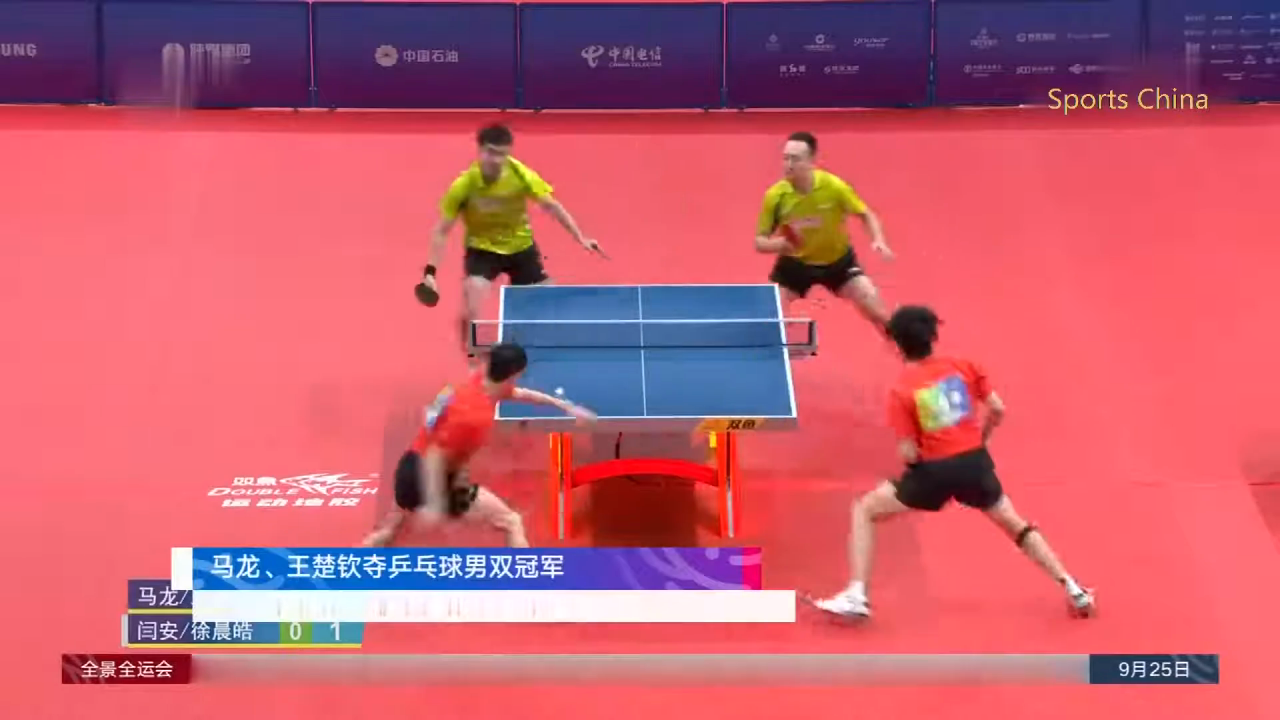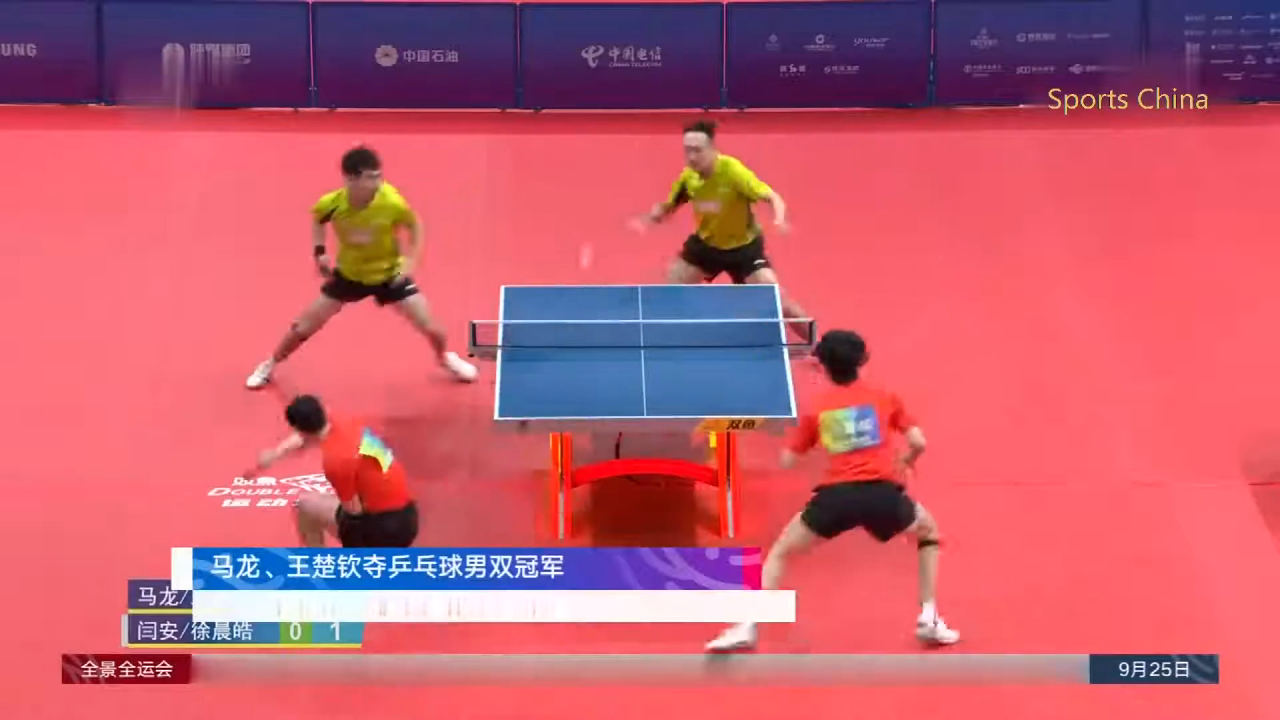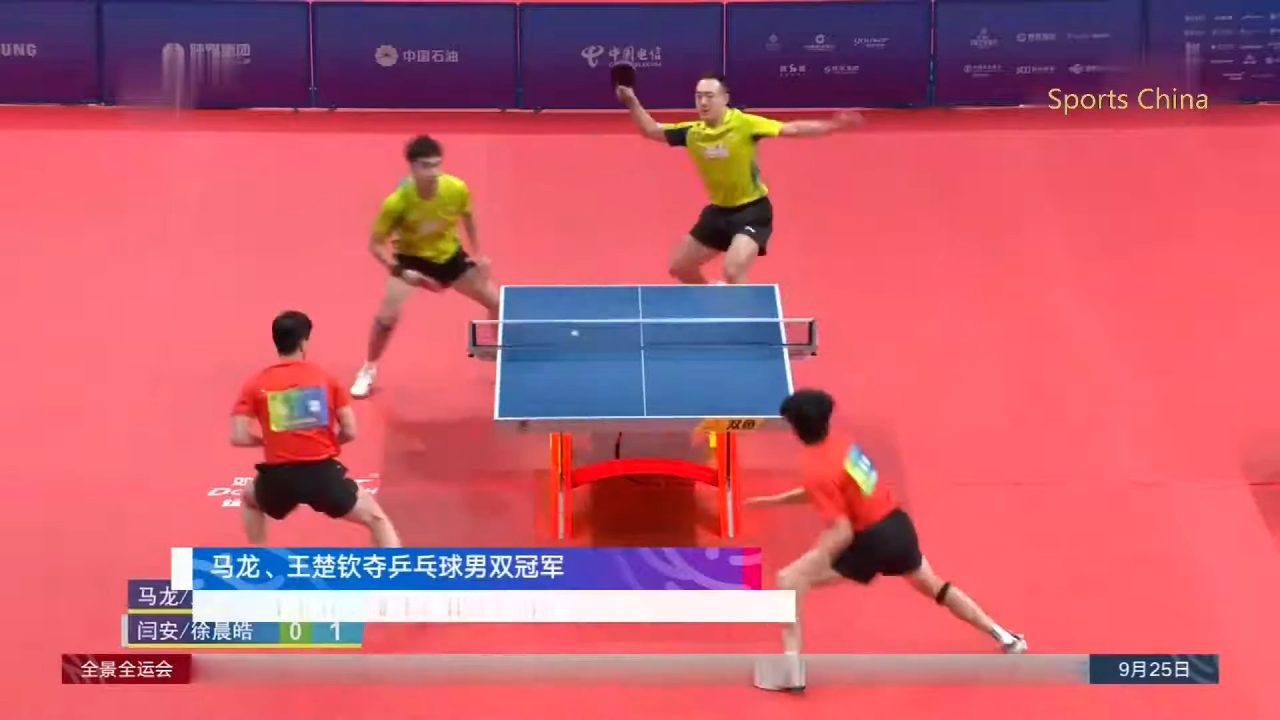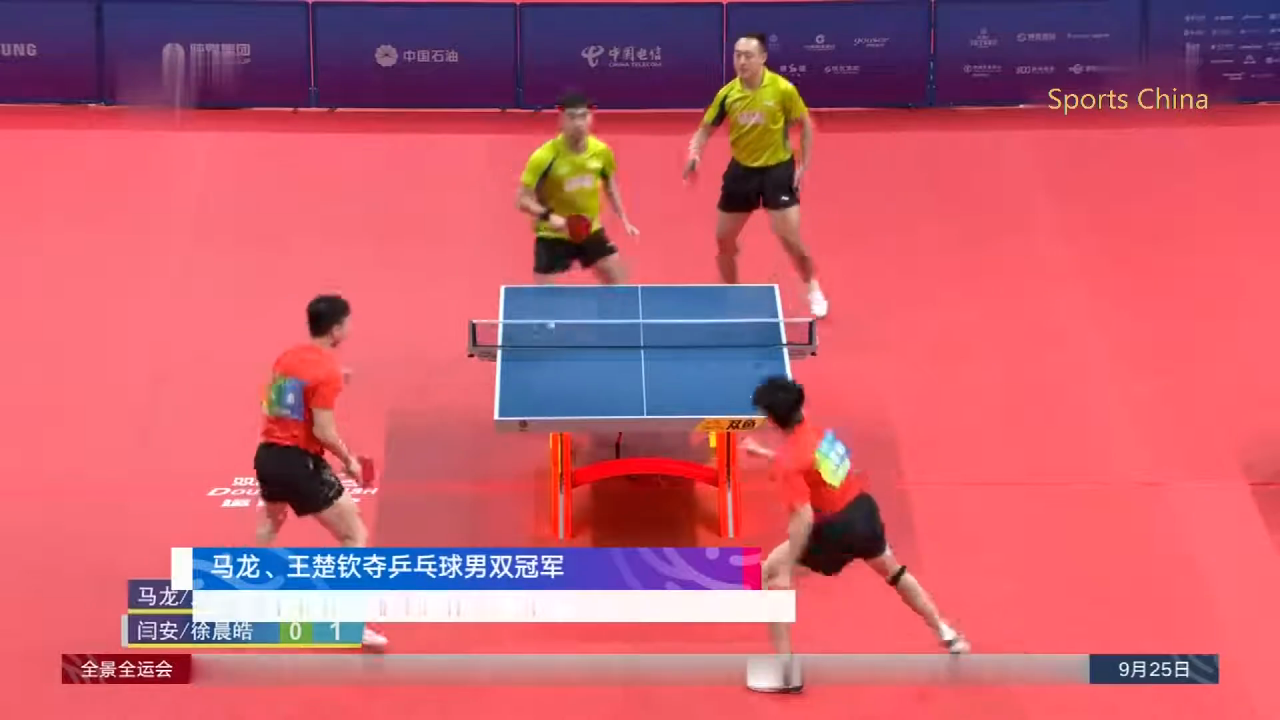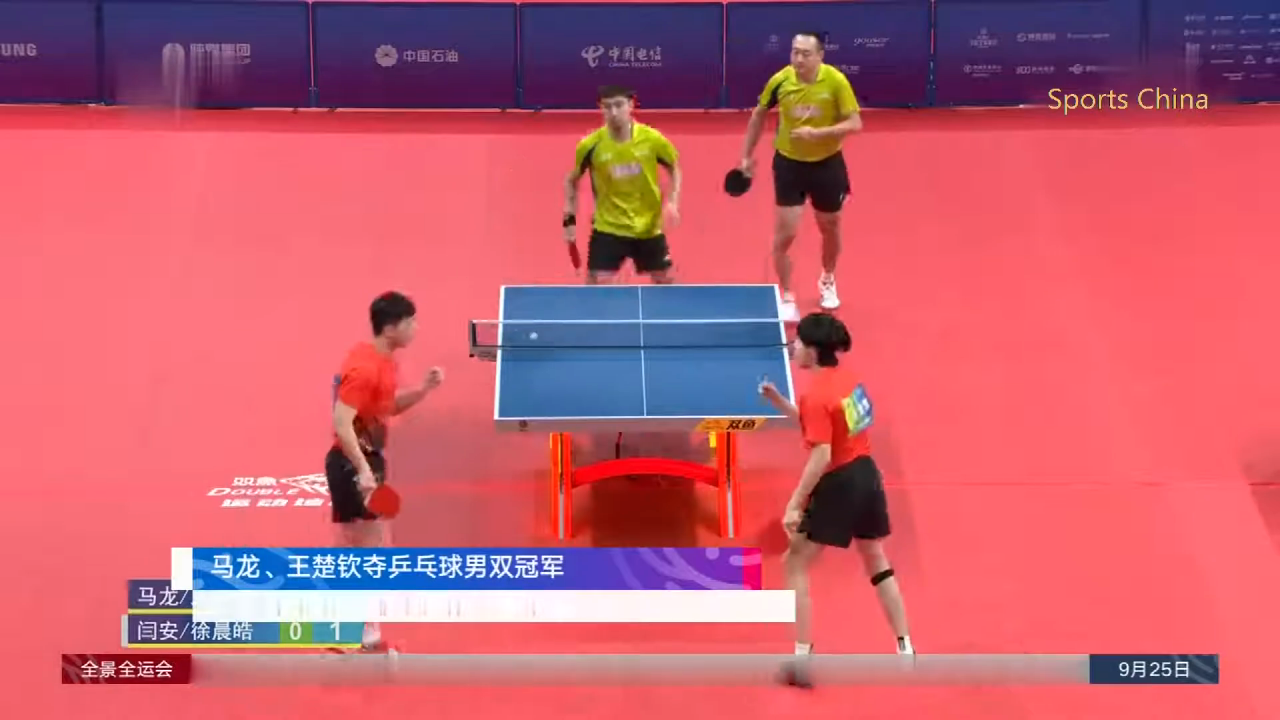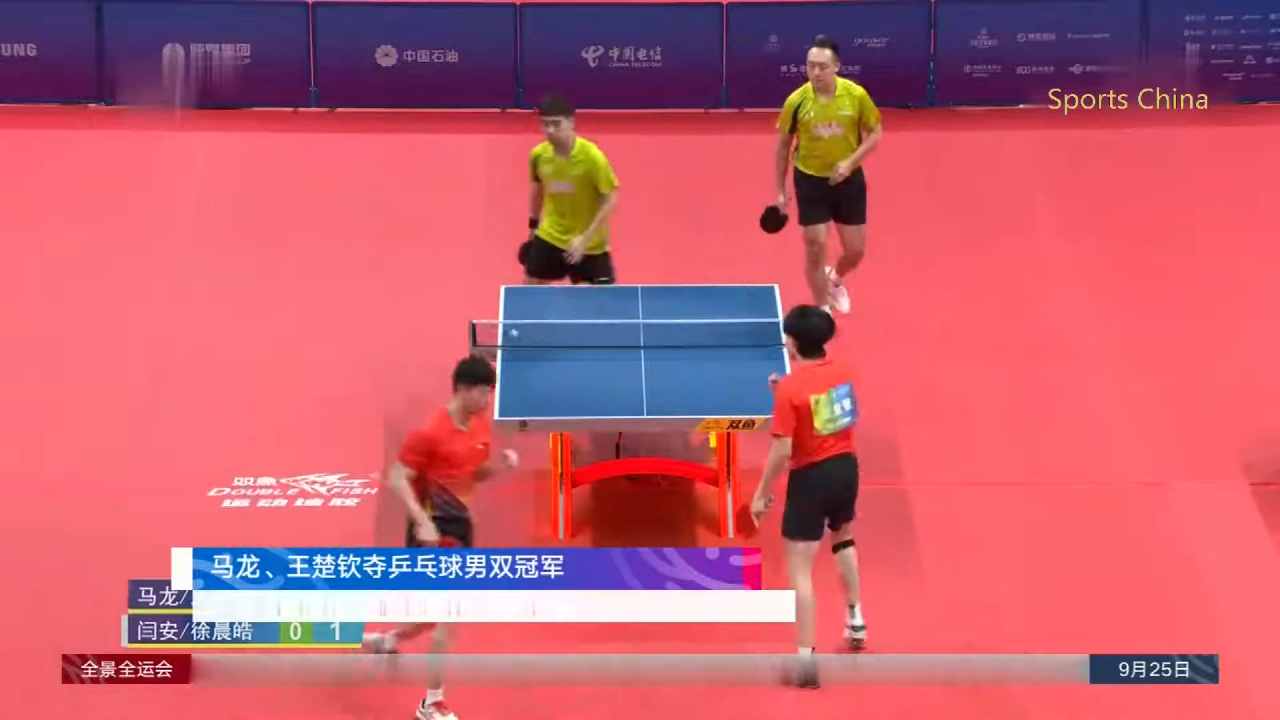
dt=0.4s
person 1, frame 1
left shoulder: (902, 390)
right shoulder: (963, 367)
left elbow: (908, 453)
right elbow: (998, 408)
left wrist: (920, 444)
left hip: (933, 471)
right hip: (973, 463)
left knee: (863, 512)
right knee: (1016, 526)
left ankle: (856, 597)
right ankle: (1071, 589)
person 1, frame 2
left shoulder: (817, 410)
right shoulder: (885, 398)
left elbow: (788, 461)
right elbow: (919, 443)
right wrist: (906, 461)
left hip: (836, 496)
right hip: (883, 494)
left knee: (780, 553)
right knee: (929, 531)
left ankle: (745, 631)
right ankle: (929, 620)
person 1, frame 3
left shoulder: (818, 472)
right shoulder: (843, 445)
left elbow: (841, 532)
left wrist: (810, 564)
right wrist: (777, 499)
left hip: (870, 541)
right hip: (898, 525)
left knee: (789, 580)
right knee: (935, 587)
left ankle: (790, 667)
right ankle: (1001, 636)
person 1, frame 4
left shoulder: (787, 462)
right shoulder: (813, 429)
left elbow: (803, 519)
left wrist: (785, 572)
right wrist: (764, 454)
left hip: (836, 528)
right hip: (864, 511)
left knee: (768, 575)
right knee: (892, 569)
left ankle: (787, 671)
right ankle: (946, 634)
person 1, frame 5
left shoulder: (816, 394)
right shoulder: (846, 375)
left elbow: (820, 456)
left wrist: (794, 506)
right wrist: (780, 403)
left hip: (838, 485)
right hip: (867, 475)
left knee: (794, 566)
right knee: (876, 562)
left ankle: (802, 657)
right ankle: (905, 648)
person 1, frame 6
left shoulder: (792, 387)
right shoulder: (842, 372)
left elbow: (782, 449)
left wrist: (761, 493)
left hip: (811, 477)
right hip: (846, 468)
left knee: (799, 570)
right knee: (842, 535)
left ankle: (805, 658)
right ankle: (855, 619)
person 2, frame 1
left shoulder: (480, 381)
right shoulder: (472, 417)
left elbow: (513, 392)
right elbow: (433, 456)
left wrist: (563, 404)
right wrist: (433, 505)
left hip: (409, 470)
left knee: (395, 524)
right knee: (511, 524)
person 2, frame 2
left shoulder: (336, 462)
right shoulder: (339, 426)
left elbow: (354, 510)
right elbow: (304, 439)
right wrist: (273, 455)
left hip: (382, 525)
right hip: (407, 519)
left knee: (306, 505)
person 2, frame 3
left shoulder: (256, 384)
right shoulder: (325, 378)
left elbow: (238, 437)
right elbow: (350, 432)
left hip: (280, 476)
right hip: (323, 471)
left knee: (250, 502)
right knee: (378, 522)
person 2, frame 4
left shoulder: (286, 358)
right shoulder: (326, 370)
right elbow: (322, 430)
right wrist: (349, 460)
left hip: (268, 456)
right hip: (300, 463)
left knee: (272, 518)
right knee: (354, 534)
person 2, frame 5
left shoulder: (382, 361)
right shoulder: (367, 368)
left elbow: (391, 405)
right elbow: (341, 420)
left wrist: (426, 387)
right wrist: (363, 470)
left hip: (366, 459)
right hip: (353, 465)
left knee: (352, 549)
right knee: (376, 551)
right ankle: (367, 630)
person 2, frame 6
left shoulder: (480, 424)
right shoulder: (429, 432)
right elbow: (399, 480)
left wrist: (501, 464)
right wrist: (422, 523)
left hip: (458, 525)
right hip: (433, 529)
left ankle: (384, 640)
person 3, frame 1
left shoulder: (835, 187)
right shoulder: (775, 196)
left elbow: (866, 215)
right elbow: (760, 242)
left wrist: (878, 240)
right wrist: (780, 244)
left hip: (838, 260)
right hip: (796, 264)
left knee: (877, 312)
person 3, frame 2
left shoulder: (734, 172)
right shoulder: (688, 179)
left elbow: (774, 198)
right elbow: (667, 209)
left wrist: (779, 219)
right wrist: (647, 220)
left hip: (744, 247)
right hip: (706, 245)
left knee: (779, 304)
person 3, frame 3
left shoulder: (744, 123)
right shoulder: (691, 132)
left elbow: (792, 129)
right elbow: (652, 131)
left wrist: (835, 124)
right wrist: (631, 100)
left hip: (751, 210)
right hip: (718, 211)
left knee: (732, 271)
right knee: (678, 267)
person 3, frame 4
left shoulder: (782, 89)
right shoulder: (727, 94)
left elbow: (805, 125)
right elbow: (704, 130)
left wrist: (805, 166)
right wrist: (693, 154)
left hip: (779, 168)
right hip: (742, 170)
left knee: (791, 240)
right knee: (724, 239)
left ankle: (812, 287)
person 3, frame 5
left shoulder: (836, 81)
right shoulder: (779, 81)
left elbow: (855, 124)
right elbow: (759, 115)
left wrist: (817, 133)
right wrist: (747, 155)
left hip: (827, 163)
right hip: (789, 163)
left knee: (830, 229)
right knee: (785, 236)
left ankle: (828, 281)
right ankle: (785, 296)
person 3, frame 6
left shoulder: (856, 95)
right shoulder: (796, 101)
left elbow: (875, 133)
right elbow: (783, 145)
left wrist: (850, 162)
right wrist: (780, 190)
left hip: (848, 179)
right hip: (810, 180)
left knee: (855, 252)
right knee: (816, 250)
left ankle: (836, 279)
right ankle: (822, 309)
person 4, frame 1
left shoulder: (519, 173)
right shoulder: (463, 185)
left elbow: (551, 205)
right elbow: (442, 230)
left wrist: (581, 238)
right wrist: (430, 272)
left hip: (520, 246)
right hip: (482, 249)
right knee: (470, 315)
person 4, frame 2
left shoulder: (393, 203)
right shoulder: (330, 204)
left elbow: (413, 226)
right elbow: (317, 221)
left wrist: (409, 260)
right wrist: (319, 252)
left hip: (390, 274)
right hip: (348, 275)
left knee: (431, 329)
right knee: (303, 328)
left ankle: (446, 359)
right ankle: (270, 365)
person 4, frame 3
left shoulder: (456, 189)
right shoulder: (397, 202)
left elbow: (467, 218)
right elbow: (375, 244)
left wrist: (478, 253)
right wrist: (400, 271)
left hip: (449, 255)
right hip: (410, 257)
left knee: (496, 302)
right knee: (388, 315)
right ankle: (369, 370)
person 4, frame 4
left shoulder: (601, 152)
right shoulder: (544, 157)
left elbow: (610, 185)
right elbow: (522, 200)
left wrist: (624, 220)
right wrist: (547, 216)
left hip: (590, 233)
right hip: (554, 237)
person 4, frame 5
left shoulder: (652, 138)
right shoulder: (590, 145)
left elbow: (675, 169)
right elbow: (571, 181)
left wrist: (673, 201)
right wrist: (569, 221)
left hip: (648, 230)
right hip: (607, 231)
left knee: (666, 286)
person 4, frame 6
left shoulder: (592, 157)
right shoulder: (538, 155)
left elbow: (610, 200)
left wrist: (585, 239)
right wrist: (533, 224)
left hip: (589, 245)
right hip: (548, 238)
